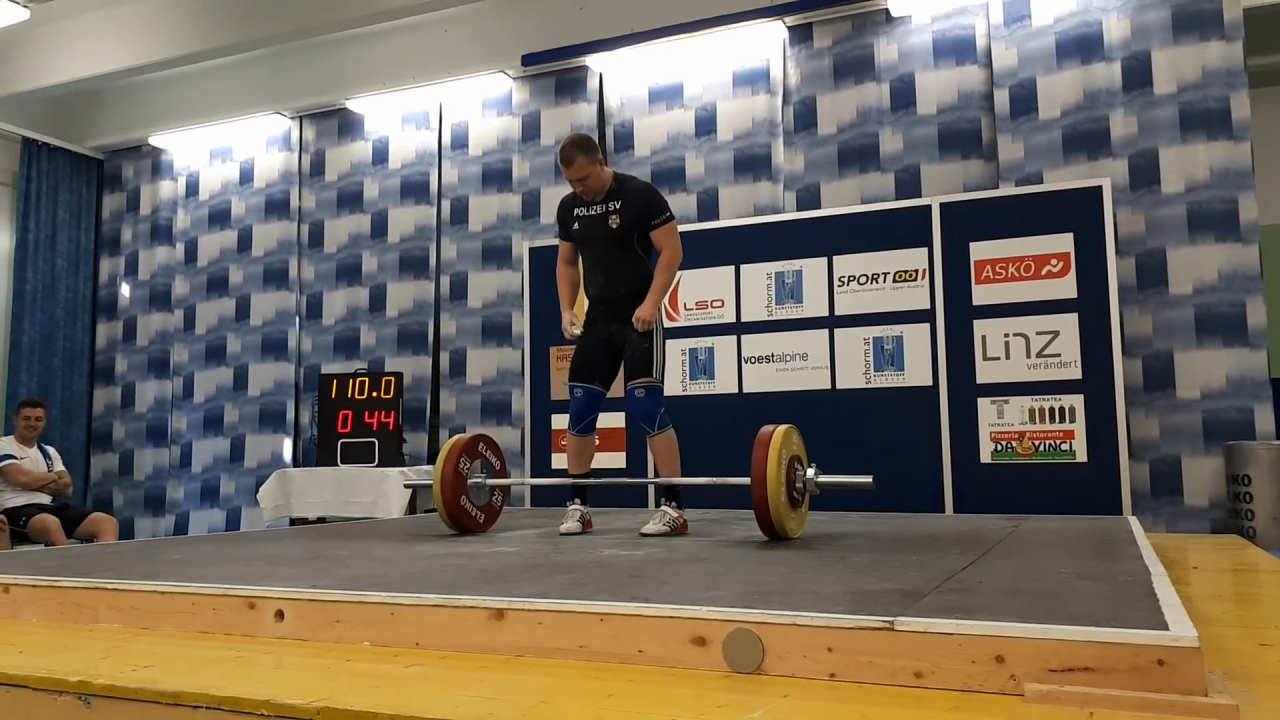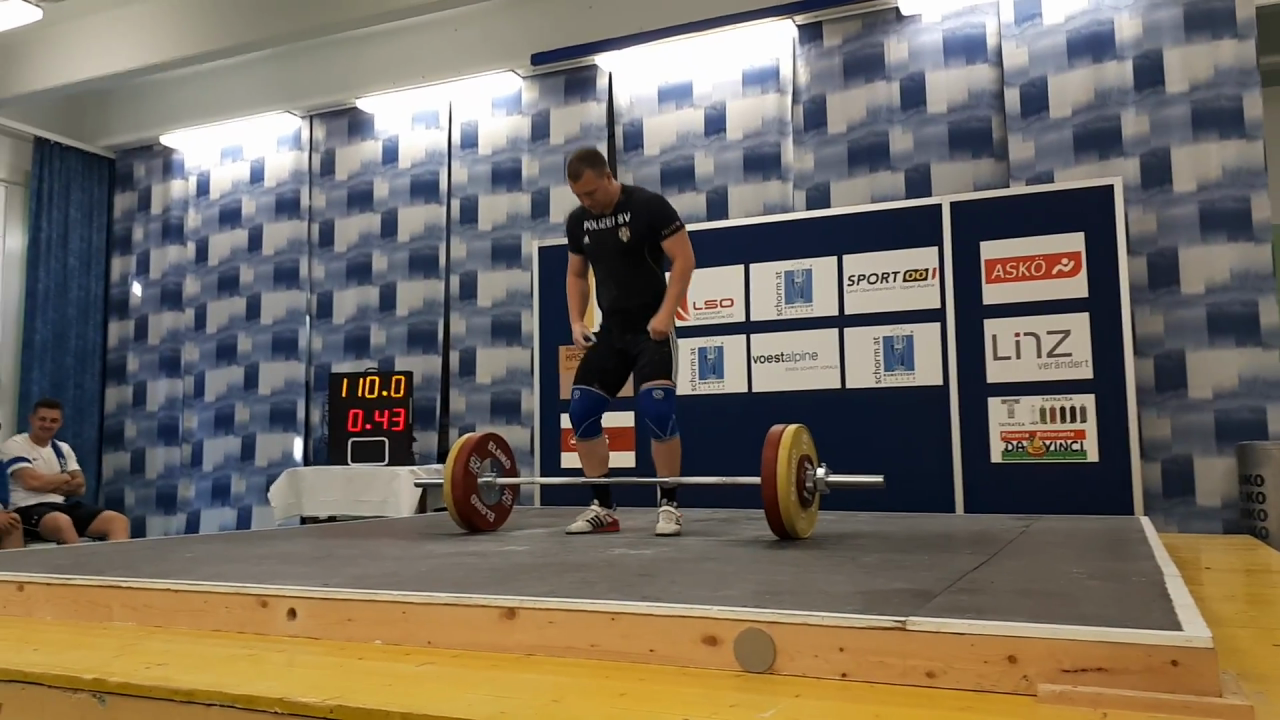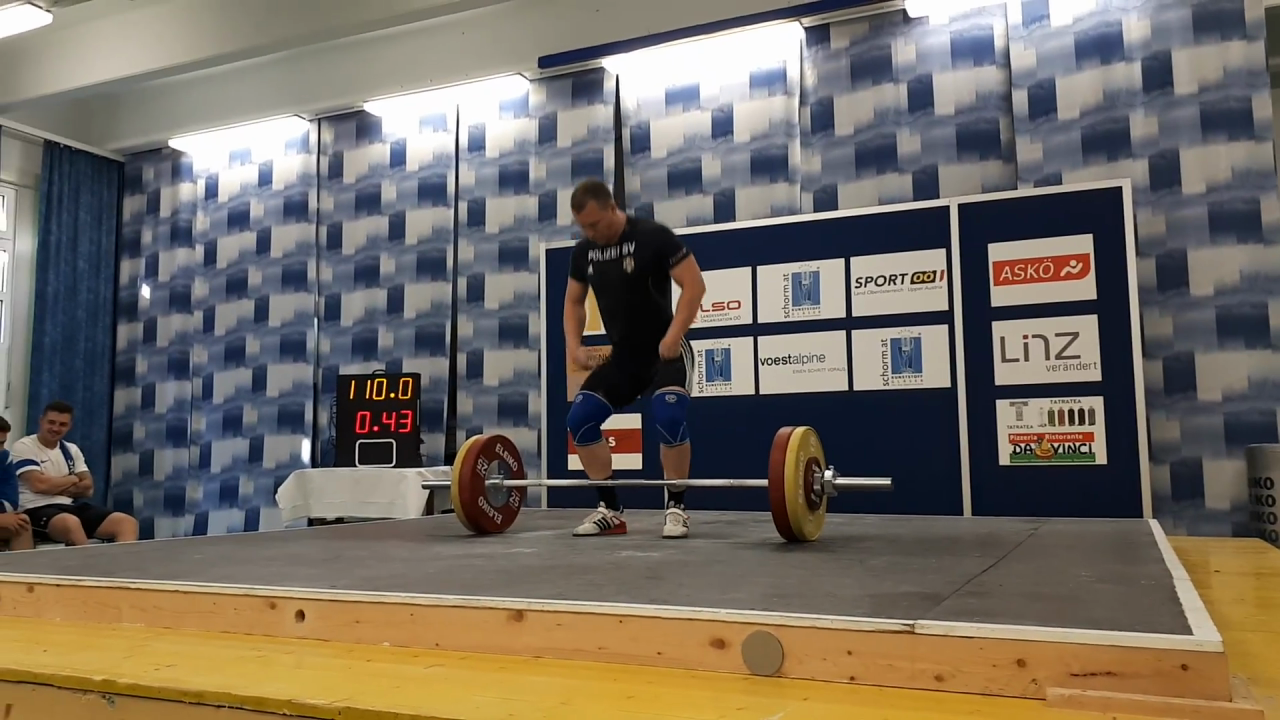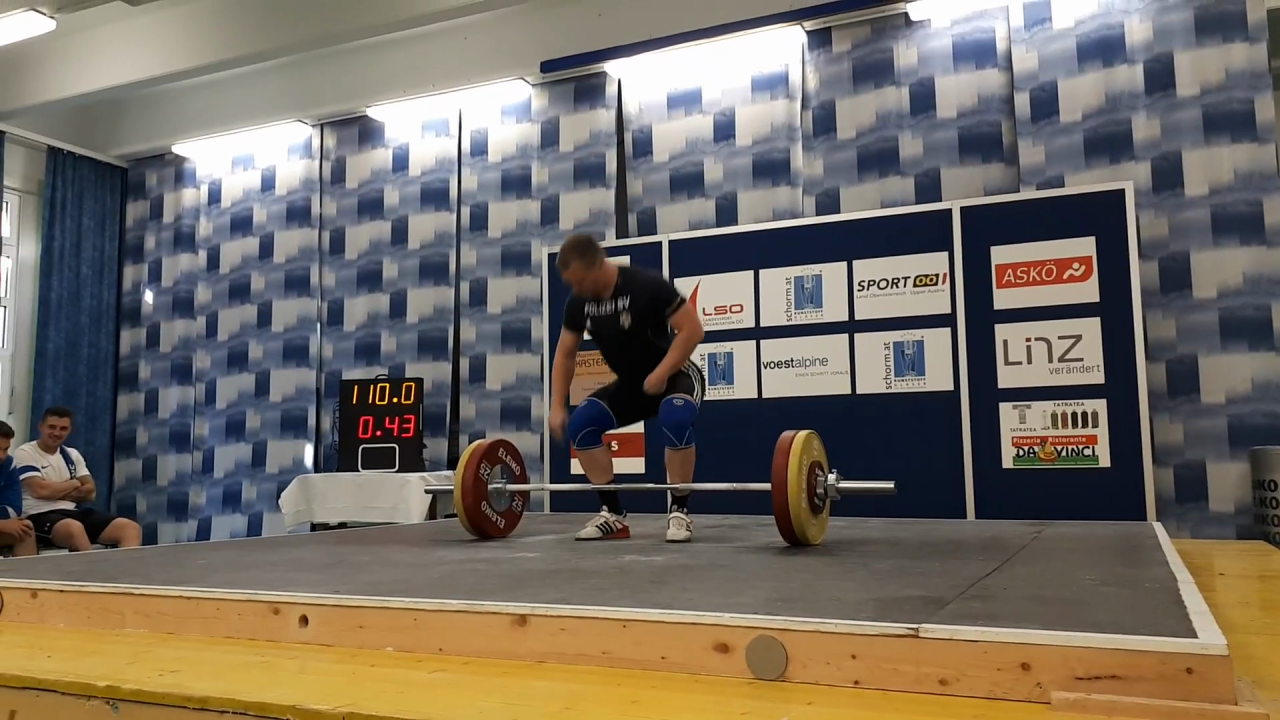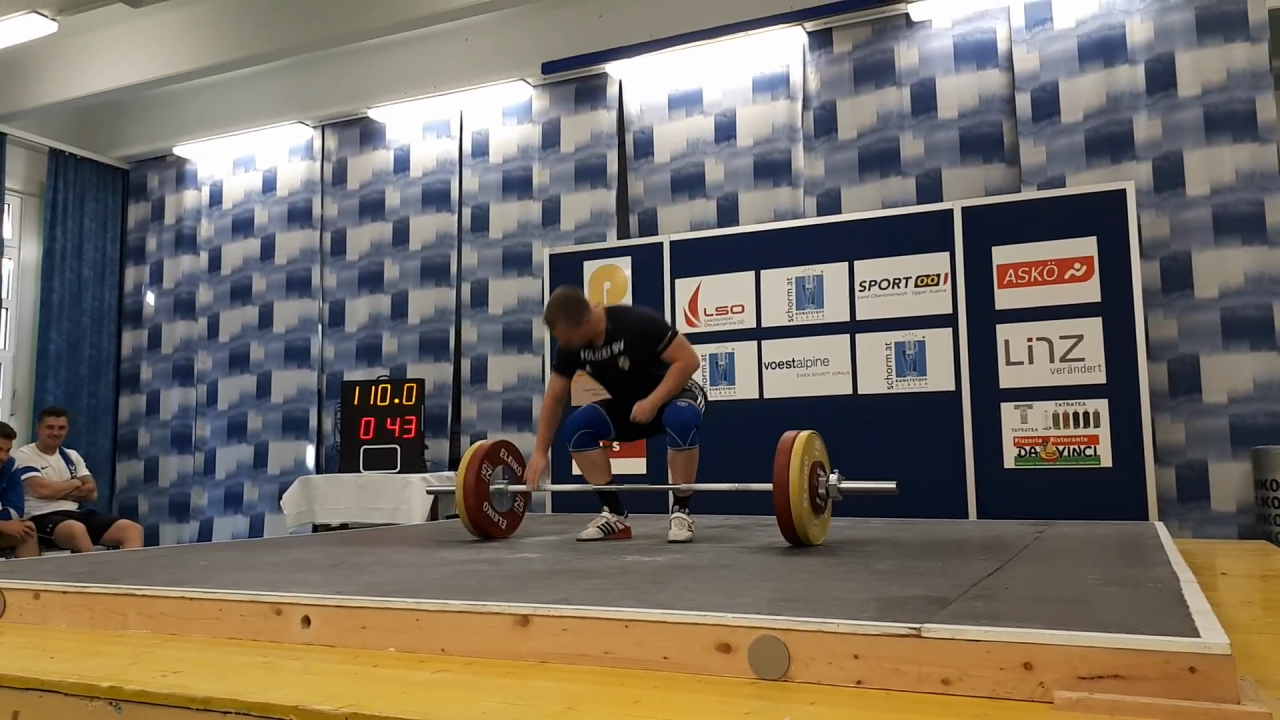
dt=0.2s
person 1, frame 1
left shoulder: (640, 195)
right shoulder: (569, 208)
left elbow: (672, 252)
right elbow: (567, 263)
left wrist: (650, 303)
right wrist: (566, 311)
left hip: (638, 319)
right hip: (597, 322)
left knee: (644, 406)
right knee: (580, 409)
left ankle: (671, 506)
right ankle: (579, 504)
person 1, frame 2
left shoulder: (649, 206)
right shoulder: (578, 221)
left elbow: (684, 259)
right elbow: (576, 276)
left wrist: (665, 313)
right wrist: (576, 322)
left hip: (652, 329)
right hip: (611, 331)
left knee: (655, 409)
right knee: (582, 410)
left ankle: (669, 504)
right ankle: (603, 506)
person 1, frame 3
left shoulder: (652, 236)
right shoulder: (583, 252)
left elbow: (694, 283)
right elbow: (573, 302)
left wrist: (674, 335)
right wrist: (574, 344)
left hip: (665, 351)
right hip: (623, 355)
left knee: (668, 412)
right knee: (579, 418)
left ankle: (676, 507)
right ankle: (610, 509)
person 1, frame 4
left shoulder: (646, 286)
right shoulder: (578, 301)
left elbow: (693, 329)
right elbow: (564, 353)
left wrist: (662, 373)
right wrist: (557, 407)
left hip: (674, 377)
right hip: (631, 384)
left knee: (676, 417)
right knee: (579, 424)
left ankle: (679, 511)
right ankle: (613, 513)
person 1, frame 5
left shoulder: (637, 324)
right shoulder: (569, 347)
left elbow: (688, 360)
right elbow: (554, 399)
left wrist: (652, 403)
right wrist: (540, 453)
left hip: (673, 397)
right hip: (629, 407)
left knee: (682, 417)
right knee: (577, 428)
left ankle: (681, 513)
right ankle: (615, 515)
